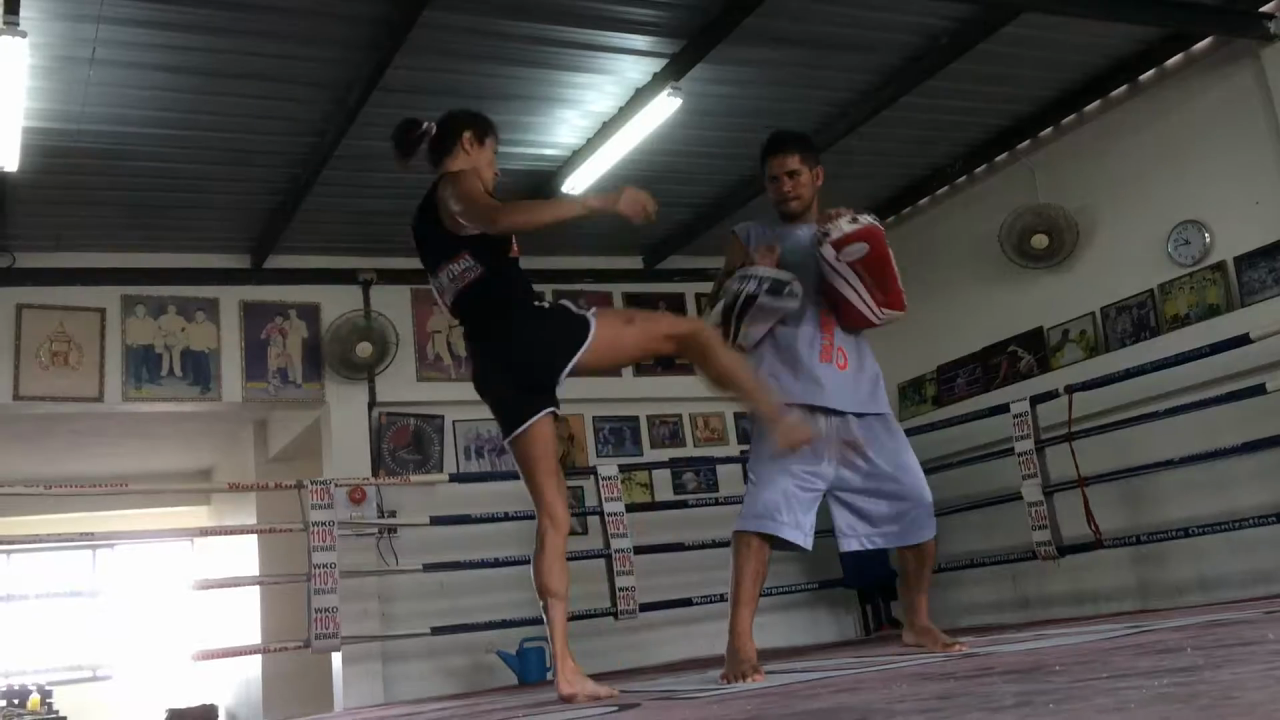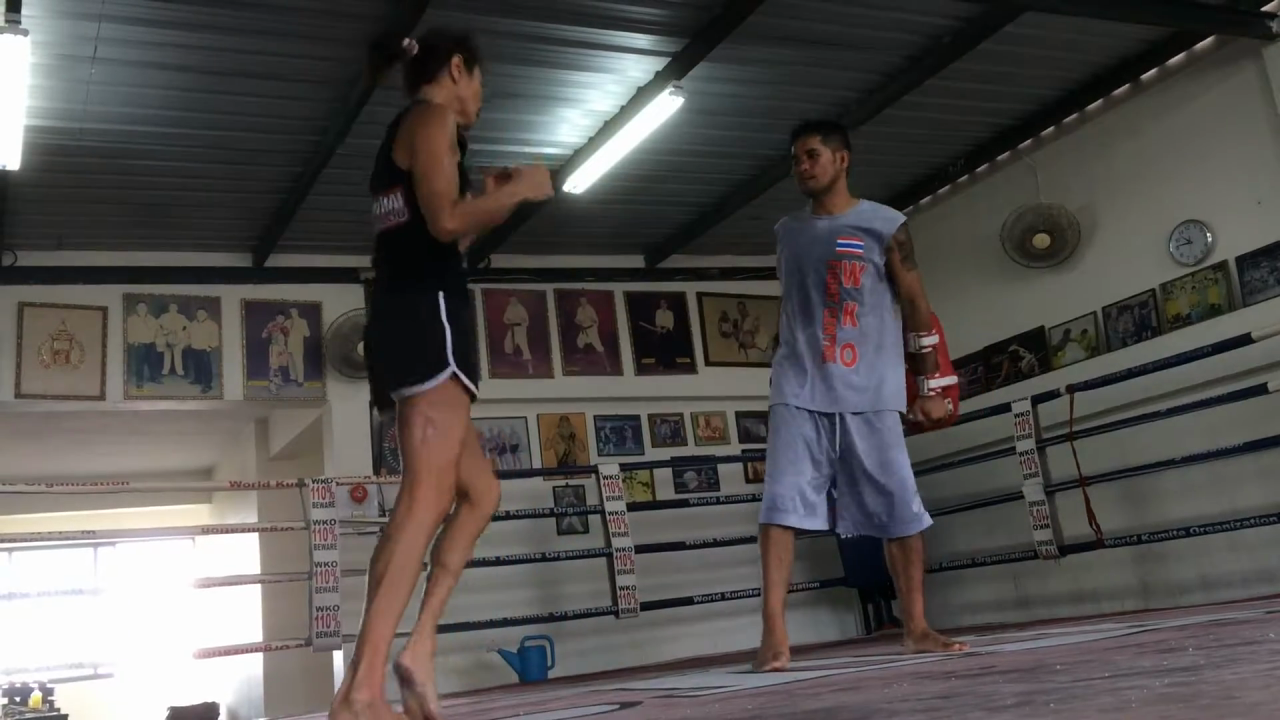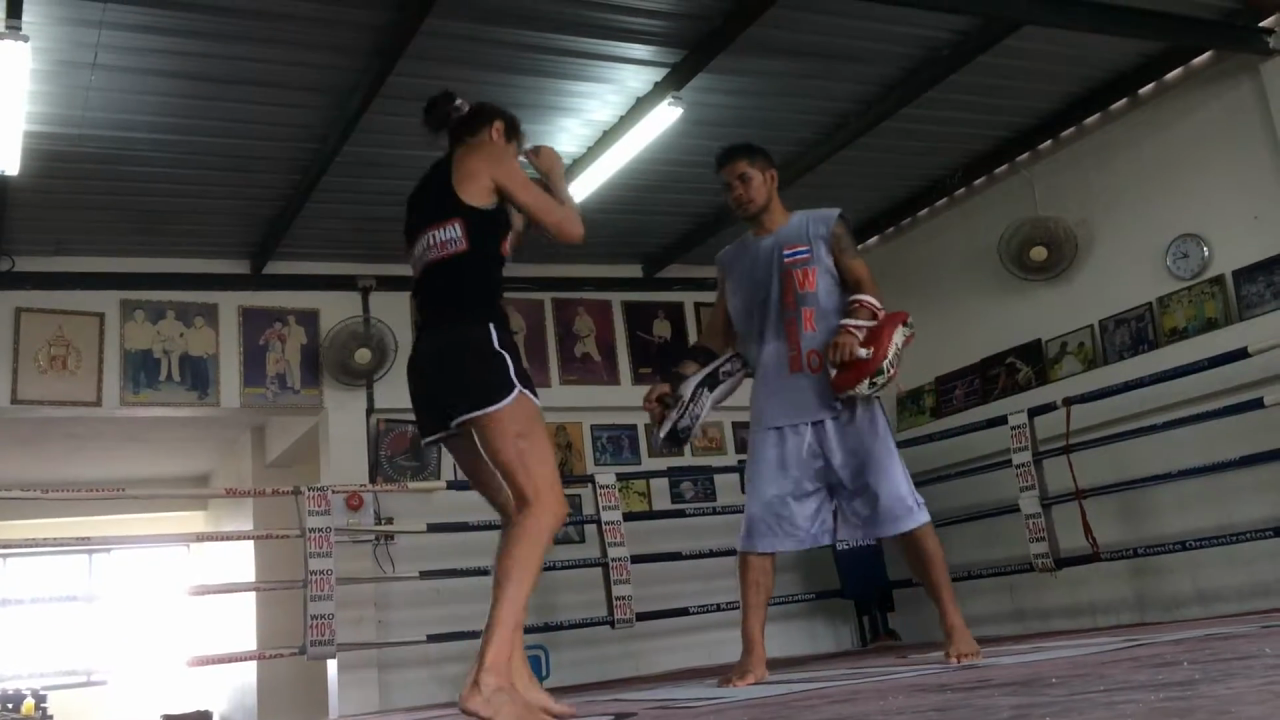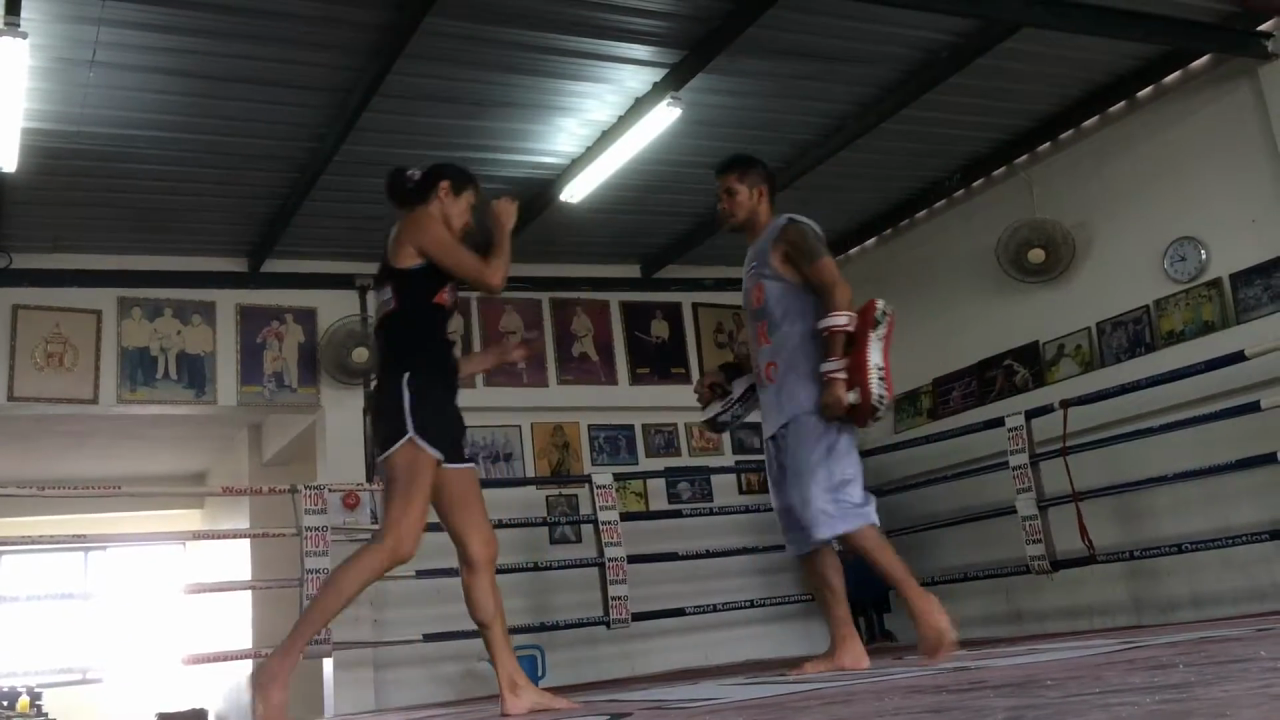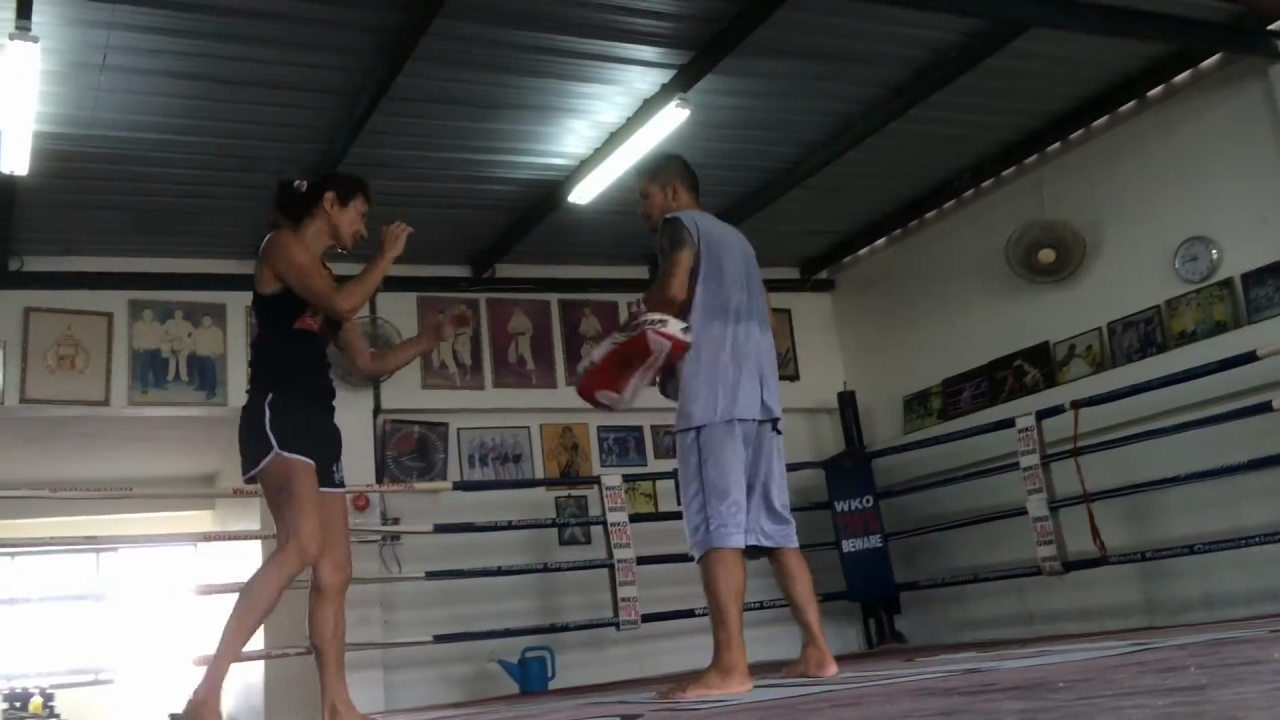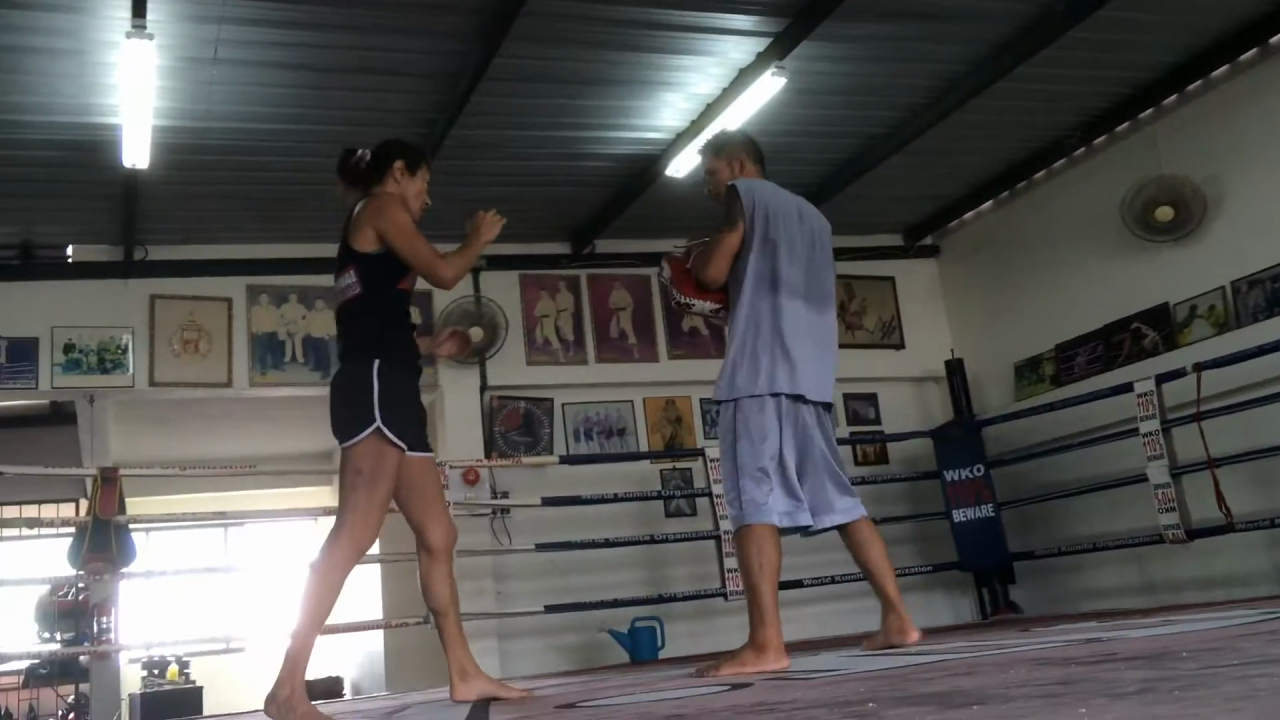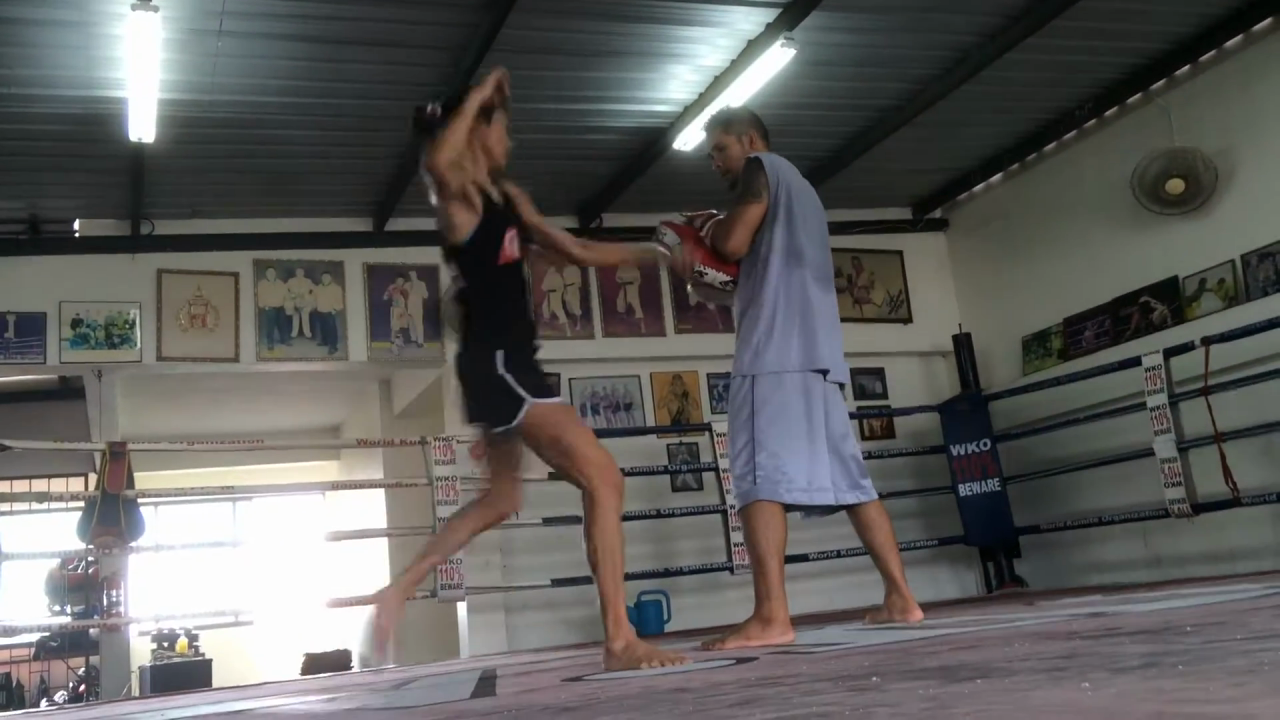
dt=0.7s
person 1, frame 1
left shoulder: (428, 219)
right shoulder: (455, 188)
right elbow: (503, 217)
right wrist: (597, 201)
left hip: (498, 368)
right hip: (534, 332)
left knee: (552, 513)
right knee: (691, 331)
left ankle: (565, 669)
right ankle: (779, 417)
person 1, frame 2
left shoulder: (400, 141)
right shoulder: (431, 119)
right elbow: (444, 222)
left wrist: (486, 204)
right wrist: (522, 190)
left hip: (399, 329)
right hip: (426, 321)
left knee: (480, 495)
right knee: (426, 499)
left ankle: (419, 644)
person 1, frame 3
left shoulder: (423, 194)
right shoulder: (485, 157)
right elbow: (571, 231)
right wrist: (553, 174)
left hip: (429, 363)
right hip: (478, 347)
left knee: (519, 509)
right knee: (545, 506)
person 1, frame 4
left shoulder: (411, 267)
right shoulder: (420, 225)
right elbow: (490, 277)
left wrist: (495, 356)
right wrist: (502, 226)
left hip: (434, 406)
right hip: (410, 399)
left knee: (480, 550)
right knee: (399, 540)
right ankle: (278, 669)
person 1, frame 5
left shoulder: (322, 279)
right shoulder: (282, 246)
left elbow: (369, 362)
right elbow: (340, 304)
left wrist: (431, 338)
right wrist: (385, 256)
left hip: (316, 425)
right hip: (278, 414)
left knee: (335, 572)
right knee: (302, 547)
person 1, frame 6
left shoulder: (368, 239)
right shoulder: (380, 208)
right elbow: (443, 273)
left wrist: (429, 344)
right wrist: (480, 238)
left hip: (389, 392)
right hip: (376, 388)
left knee: (438, 536)
right knee: (355, 533)
person 1, frame 7
left shoulder: (506, 195)
right shoulder: (456, 188)
left elbow: (577, 251)
right elbow: (439, 160)
left wrist: (646, 253)
right wrist: (479, 92)
left hip: (502, 364)
right hip: (500, 364)
left knee: (498, 502)
right knee: (602, 476)
left ankle: (394, 602)
right ankle: (620, 639)
person 2, frame 1
right shoulder: (749, 238)
right elbow: (718, 310)
left hip: (860, 397)
right hip: (790, 396)
left knee: (912, 504)
right knee: (765, 506)
left ankle: (918, 622)
right ankle: (740, 644)
person 2, frame 2
left shoulder: (885, 226)
right shoulder: (787, 232)
left elbow: (917, 308)
left wrist: (929, 386)
left hip: (871, 394)
right hip: (798, 393)
left knee: (899, 509)
right knee: (781, 503)
left ankle: (917, 628)
right ankle: (775, 636)
person 2, frame 3
left shoulder: (825, 226)
right shoulder: (732, 260)
left elbow: (865, 287)
right elbow: (716, 339)
left wrist: (852, 329)
right wrist: (674, 383)
left hip: (842, 398)
right hip: (776, 410)
left knee: (898, 506)
right knee: (761, 528)
left ankle: (954, 624)
right ankle: (753, 655)
person 2, frame 4
left shoulder: (790, 232)
right shoulder: (755, 257)
left elbow: (838, 295)
left wrist: (833, 377)
right wrist: (725, 374)
left hip: (813, 401)
right hip: (783, 410)
left knee: (827, 511)
right knee: (803, 528)
left ankle: (920, 602)
right ankle: (845, 644)
person 2, frame 5
left shoulder: (678, 226)
right shoulder: (735, 238)
left elbow: (674, 292)
left wrist: (647, 305)
left hip: (712, 398)
right hip: (758, 397)
left knee: (716, 525)
right knee: (772, 525)
left ankle: (729, 665)
right ankle: (817, 651)
person 2, frame 6
left shoulder: (744, 194)
right shoulder: (812, 214)
left elbow: (714, 273)
left wrist: (698, 256)
right wrist: (728, 295)
left hip: (759, 371)
right hip: (812, 374)
left knee: (753, 502)
right knee: (837, 498)
left ankle: (766, 642)
right ankle: (897, 618)
person 2, frame 7
left shoulder: (763, 167)
right shoulder: (803, 191)
left elbow: (734, 244)
left wrist: (709, 226)
left hip: (774, 348)
right hip: (818, 350)
left knee: (760, 476)
right knee: (847, 476)
left ankle: (771, 616)
right ankle: (900, 599)
